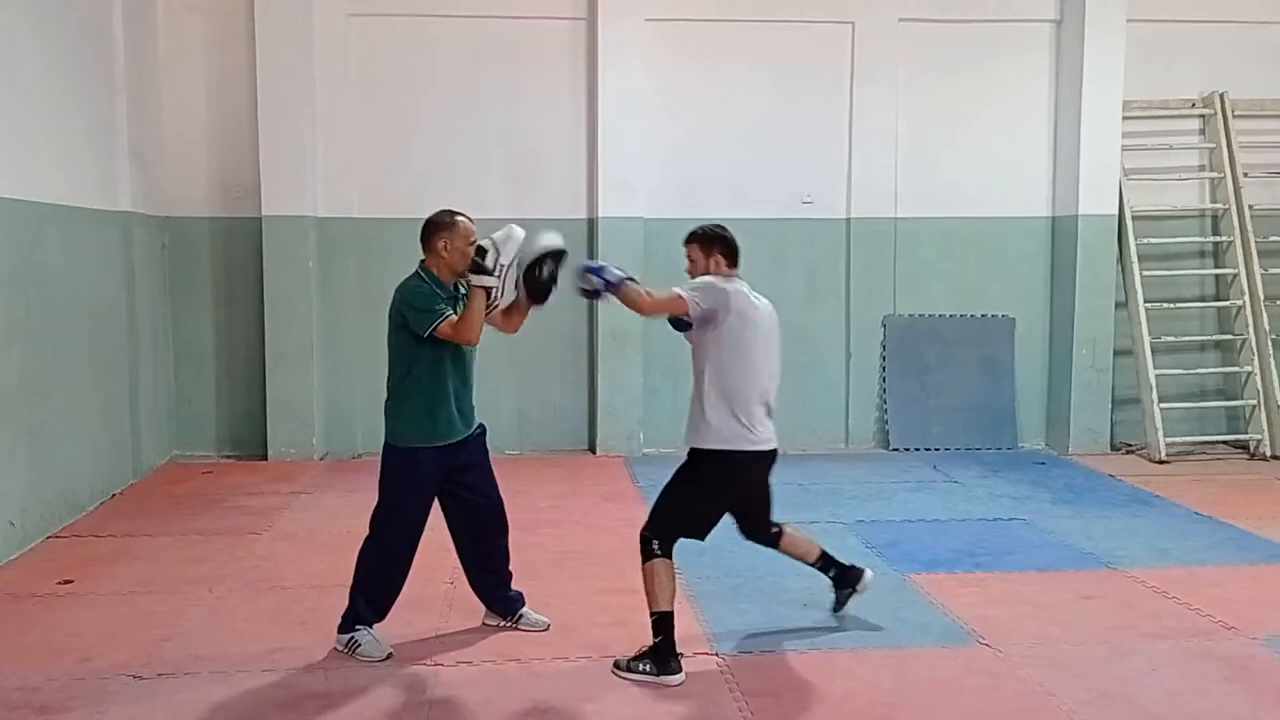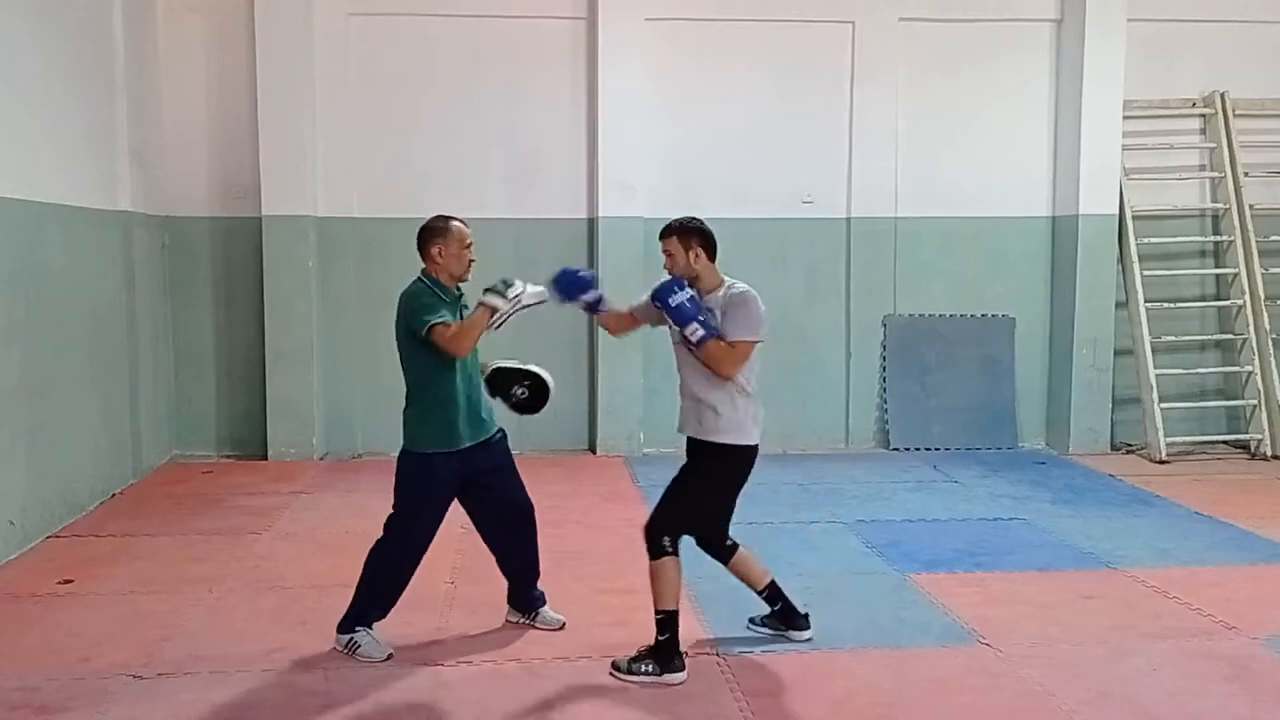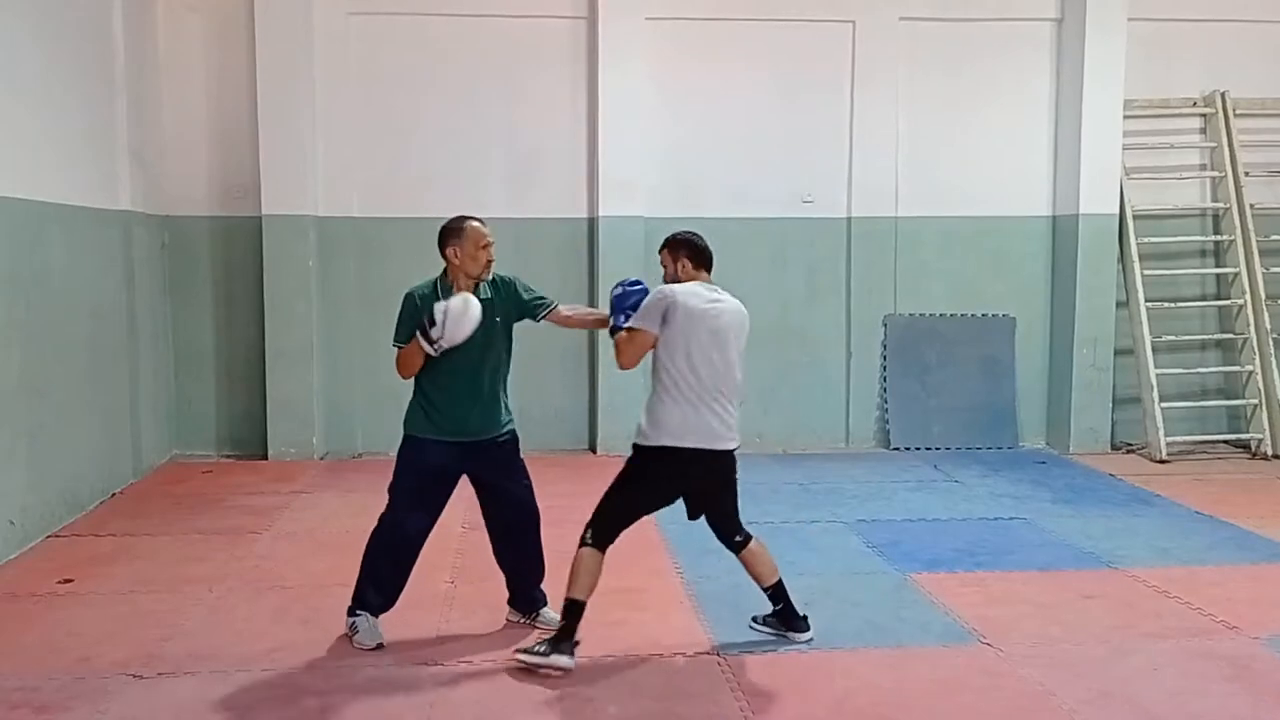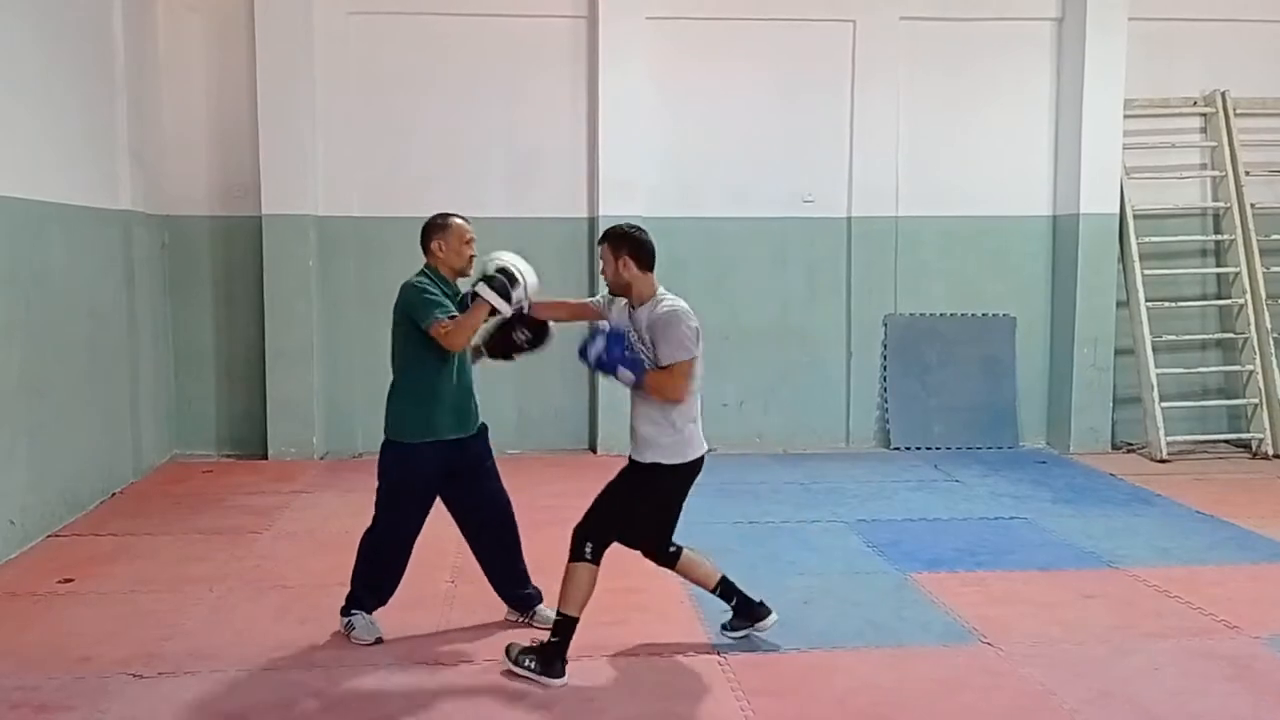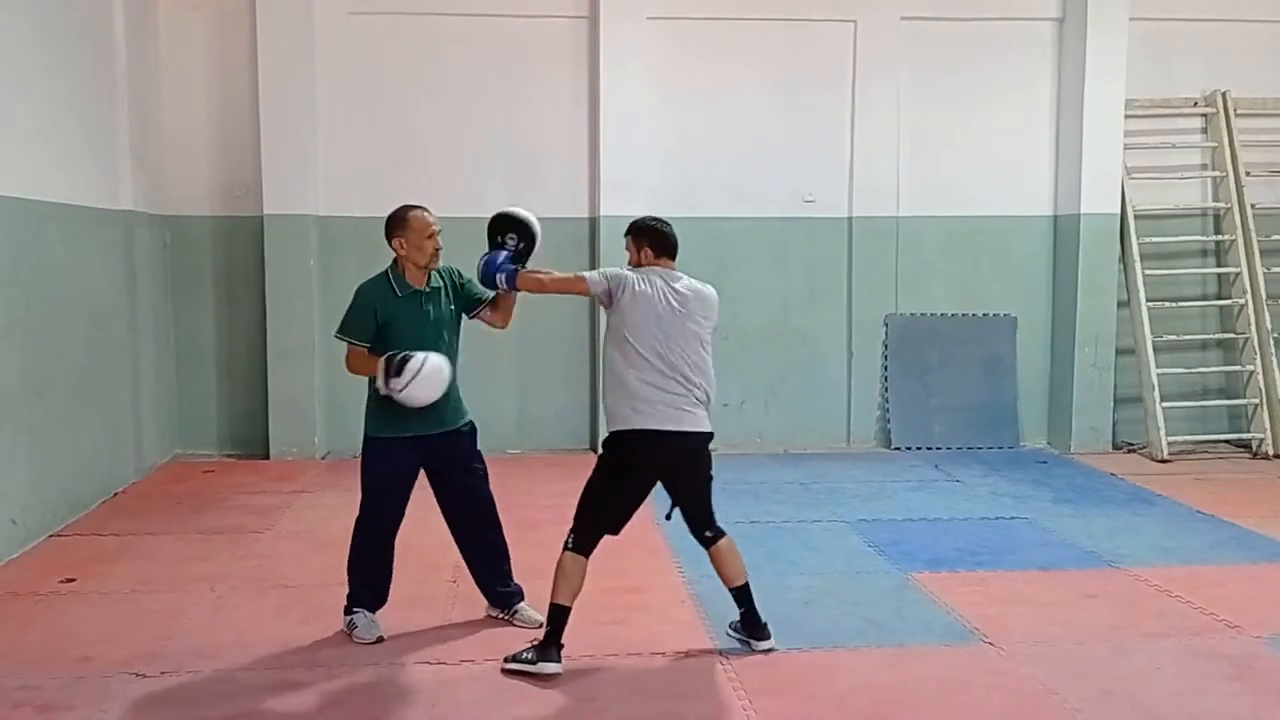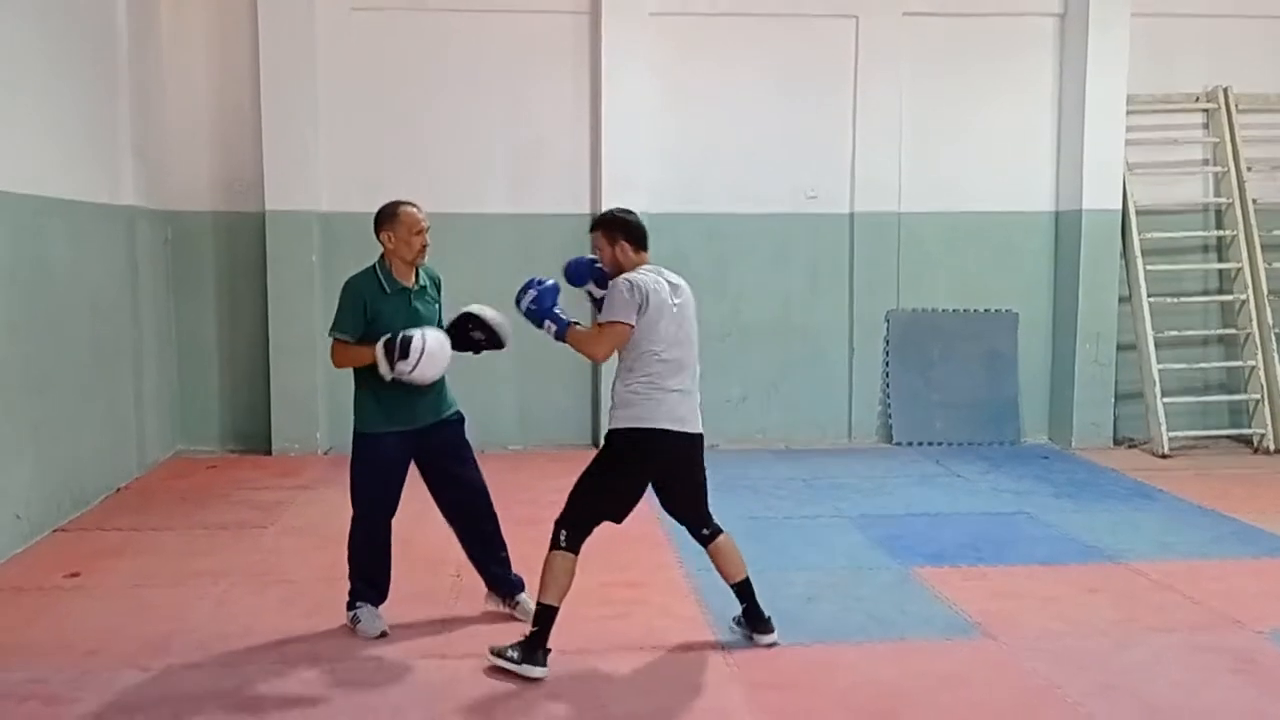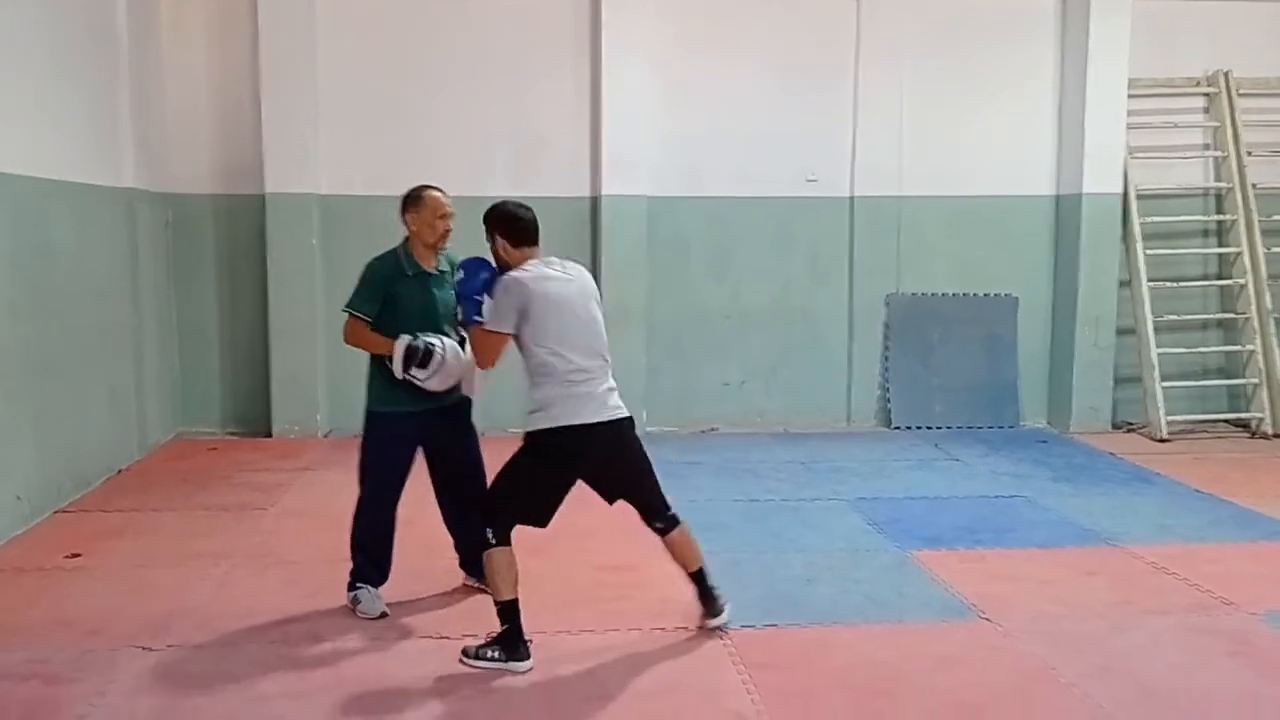
dt=0.3s
person 1, frame 1
left shoulder: (716, 291)
right shoulder: (762, 306)
left elbow: (650, 304)
left wrist: (608, 279)
right wrist: (695, 326)
left hip: (722, 451)
right hip: (758, 447)
left knee: (656, 537)
right knee: (760, 528)
left ankle: (663, 655)
right ankle: (846, 575)
person 1, frame 2
left shoulder: (743, 300)
right shoulder: (681, 293)
left elbow: (729, 367)
right elbow: (617, 325)
left wrist: (691, 323)
right wrist: (590, 296)
left hip: (730, 444)
right hip: (707, 441)
left knee: (661, 533)
right knee: (712, 538)
left ankle: (667, 654)
right ankle: (788, 615)
person 1, frame 3
left shoulder: (666, 297)
right shoulder: (738, 311)
left elbow: (626, 357)
left wrist: (622, 317)
left hip: (665, 448)
right hip: (719, 448)
left knee: (599, 532)
right knee: (733, 532)
left ankle: (563, 641)
right ankle: (789, 616)
person 1, frame 4
left shoulder: (672, 316)
right shoulder: (625, 306)
left elbow: (676, 389)
right elbow: (580, 310)
left wrist: (622, 368)
right wrist: (525, 305)
left hip: (666, 458)
right hip: (665, 456)
left knee: (587, 540)
right knee: (657, 547)
left ankle: (552, 656)
right ankle: (749, 609)
person 1, frame 5
left shoulder: (624, 283)
right shoulder: (706, 296)
left elbow: (556, 284)
left wrist: (507, 275)
left hip: (636, 434)
right hip: (692, 434)
left knee: (583, 534)
right knee: (707, 528)
left ankle: (549, 646)
right ankle: (753, 624)
person 1, frame 6
left shoulder: (630, 286)
right shoulder: (679, 285)
left elbow: (599, 349)
left wrist: (552, 320)
right wrist: (603, 290)
left hip: (639, 431)
right hip: (686, 431)
left knee: (568, 529)
right knee: (703, 526)
left ankle: (535, 646)
right ankle: (757, 619)
person 1, frame 7
left shoulder: (512, 285)
right shoulder: (579, 274)
left elbow: (486, 357)
left wrist: (472, 308)
left hip: (558, 430)
right hip: (611, 421)
left knee: (494, 522)
right knee: (658, 513)
left ankle: (511, 641)
right ankle: (709, 600)
person 2, frame 1
left shoulder: (458, 289)
right shoulder: (414, 292)
left elbow: (509, 323)
right elbow: (468, 334)
right wrist: (482, 281)
left hip: (462, 434)
right hip: (414, 442)
left knee: (487, 520)
right knee: (394, 534)
left ankle: (502, 604)
right ankle: (355, 625)
person 2, frame 2
left shoulder: (460, 294)
right shoulder: (416, 297)
right elbow: (455, 344)
right wrist: (491, 302)
left hip: (481, 438)
right hip: (431, 448)
left knee: (516, 517)
right knee: (406, 537)
left ankle: (526, 603)
right ankle: (354, 626)
person 2, frame 3
left shoulder: (505, 291)
right shoulder: (419, 300)
left elbow: (562, 314)
right elbow: (405, 369)
left wrist: (614, 318)
right wrist: (428, 338)
left hip: (493, 436)
right hip: (431, 438)
left knee: (521, 518)
right knee: (401, 526)
left ankle: (527, 603)
right ankle: (364, 611)
person 2, frame 4
left shoulder: (454, 292)
right shoulder: (418, 291)
right elbow: (453, 340)
right wrist: (488, 299)
left hip: (464, 432)
right hip: (413, 438)
left knee: (494, 515)
right knee: (394, 527)
left ankle: (523, 601)
right ankle: (357, 609)
person 2, frame 5
left shoulder: (449, 280)
right shoulder: (373, 293)
left elbow: (498, 318)
right elbow: (354, 359)
right wrist: (385, 370)
left hip: (450, 426)
right hip: (391, 433)
left knee: (478, 513)
right knee: (378, 521)
left ankle: (504, 597)
right ankle: (361, 608)
person 2, frame 6
left shoulder: (432, 281)
right shoulder: (360, 288)
right elbow: (340, 355)
right wrist: (382, 350)
left hip: (440, 418)
right hip: (381, 427)
left knee: (473, 502)
right knee: (373, 515)
left ankle: (506, 588)
right ankle: (364, 603)
person 2, frame 7
left shoulder: (452, 269)
right shoulder: (383, 270)
right elbow: (353, 332)
right wrist: (399, 348)
left hip: (447, 400)
right hip: (393, 407)
left knee: (468, 484)
right knee: (379, 495)
left ankle: (476, 567)
right ankle: (364, 583)
